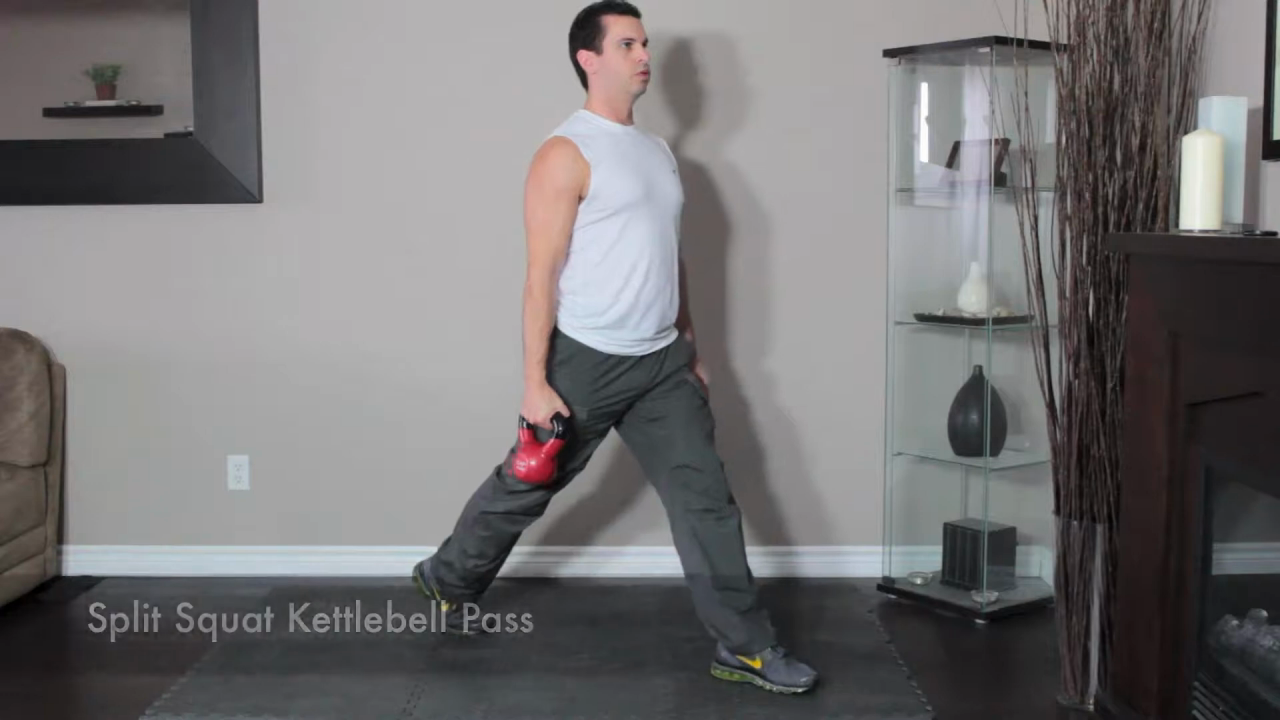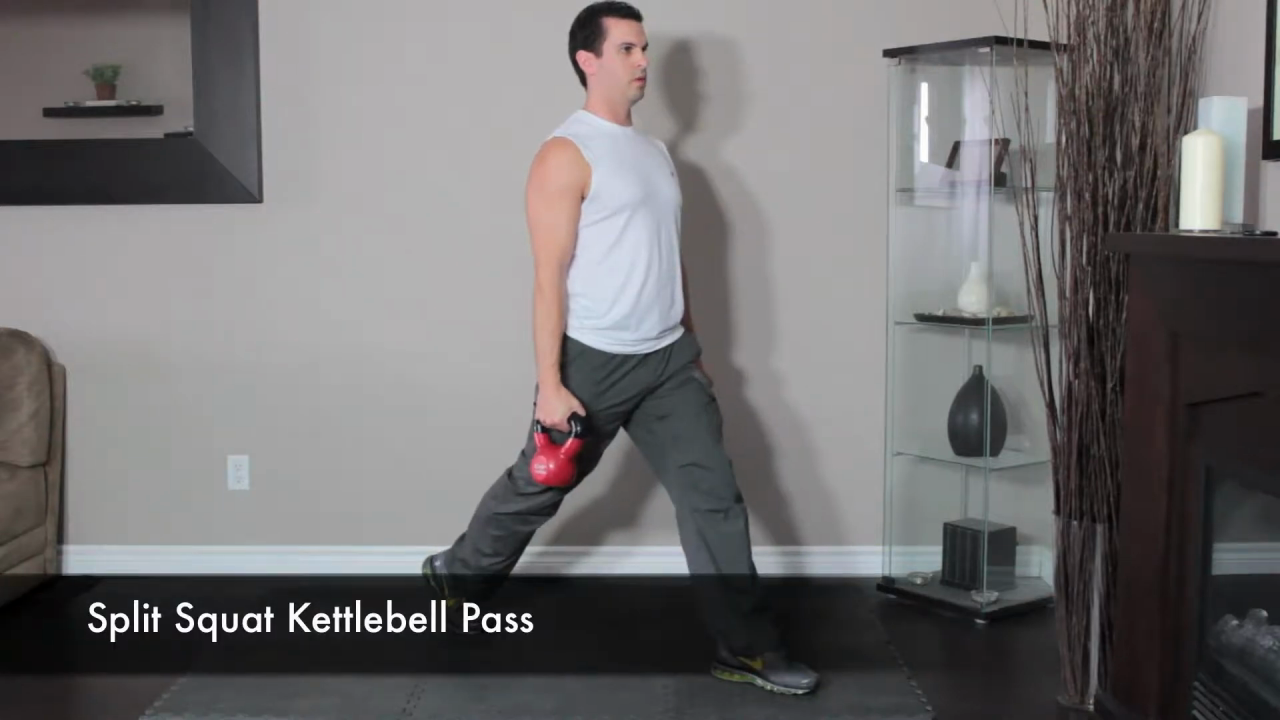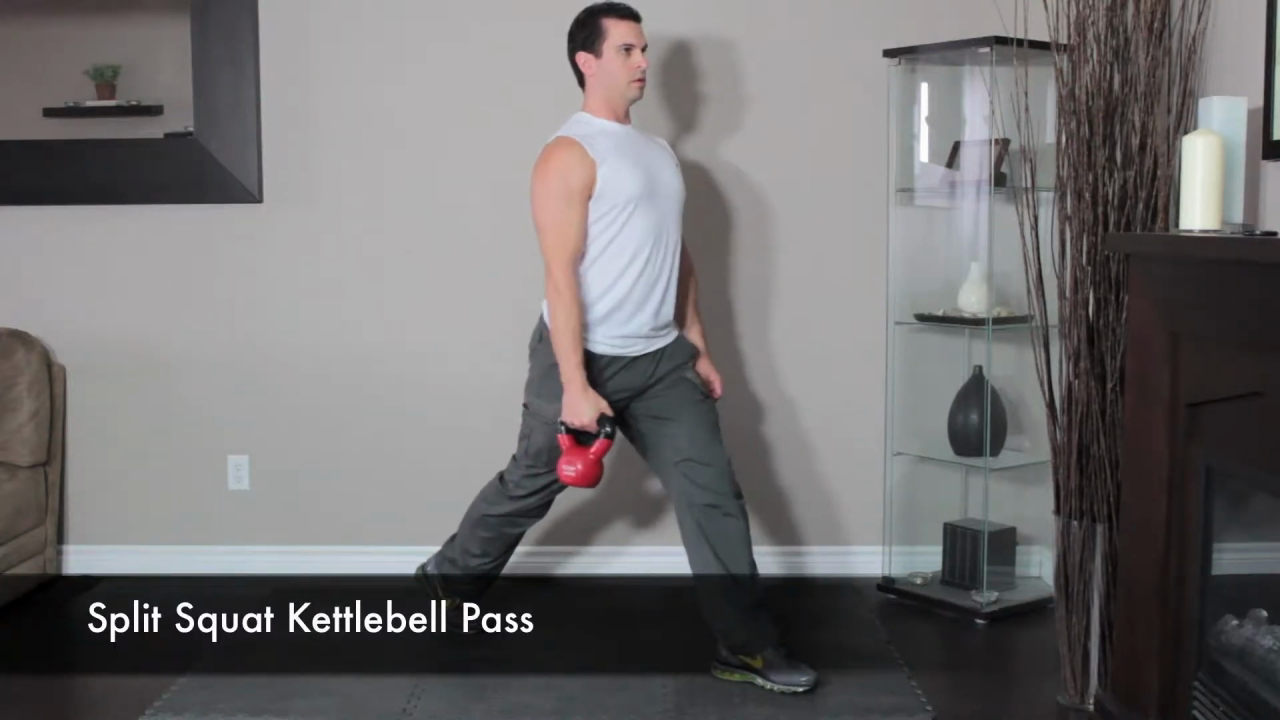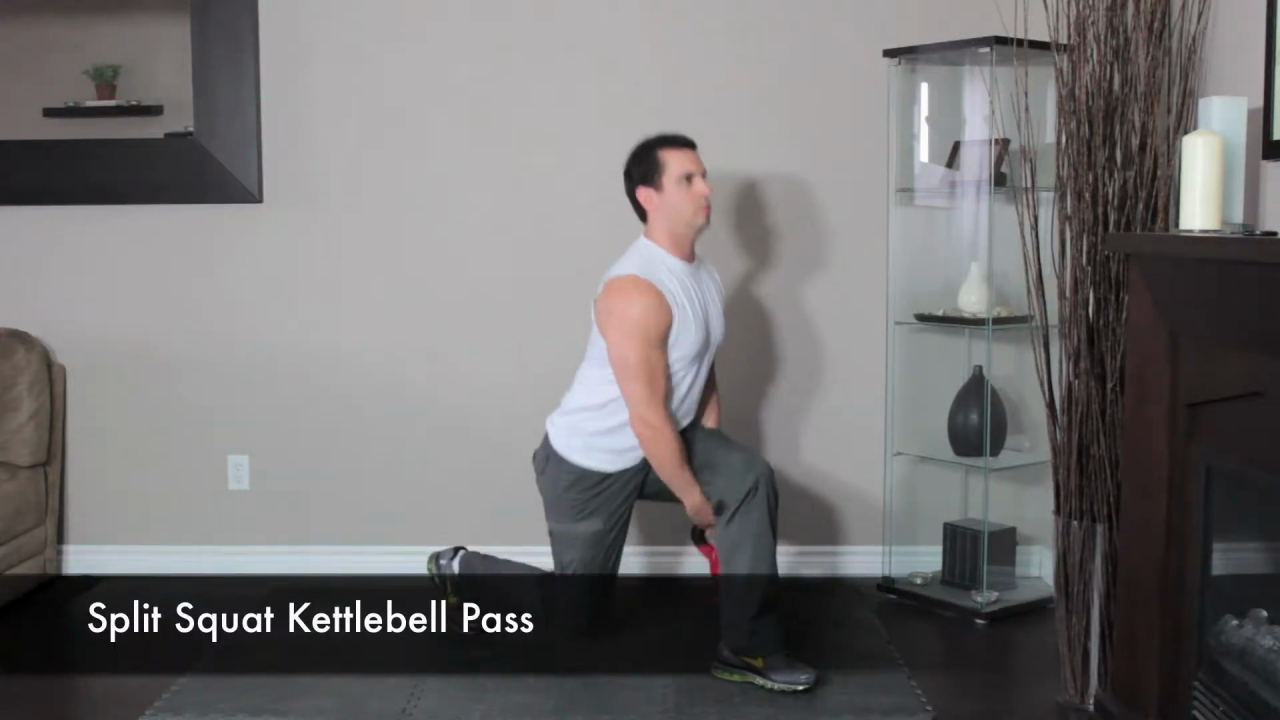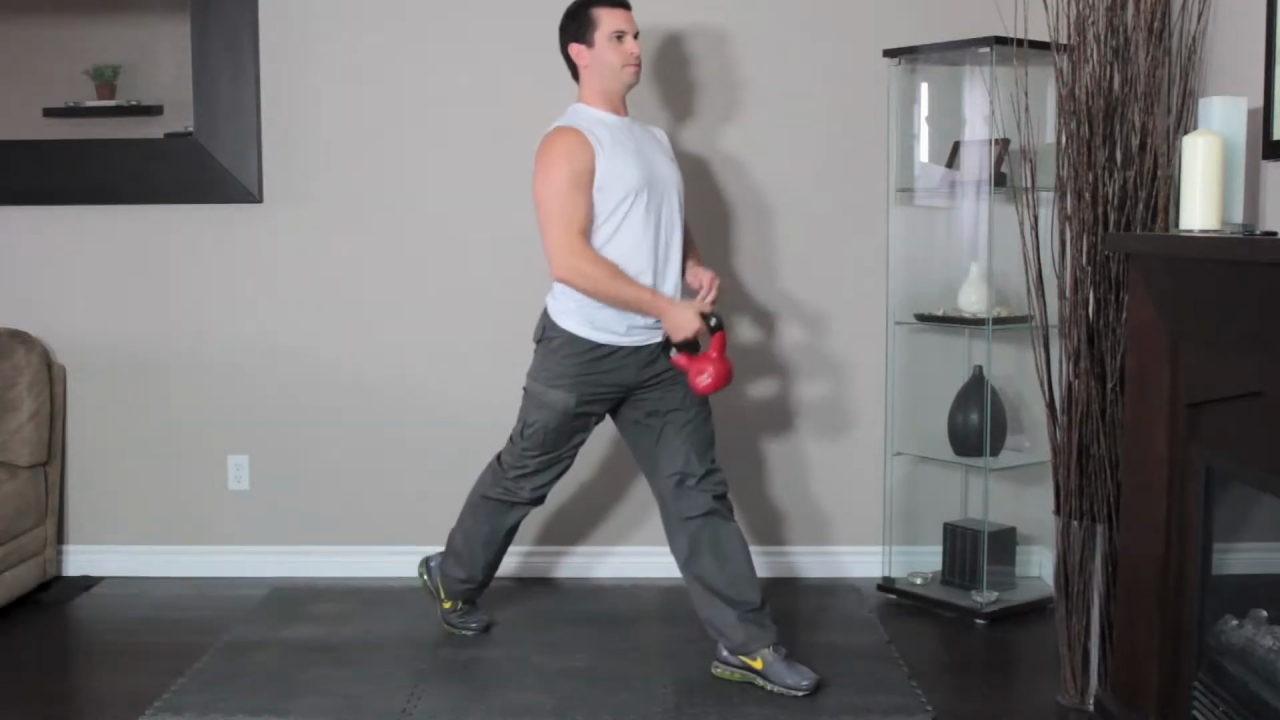
dt=1s
person 1, frame 1
left shoulder: (658, 150)
right shoulder: (566, 153)
right elbow: (542, 273)
left wrist: (690, 352)
right wrist: (535, 381)
left hip: (661, 361)
right hip: (586, 360)
left knee: (705, 495)
right knee: (526, 487)
left ankle: (745, 645)
right ankle: (448, 579)
person 1, frame 2
left shoulder: (654, 152)
right shoulder: (566, 155)
right elbow: (550, 275)
left wrist: (692, 349)
right wrist: (550, 383)
left hip: (668, 359)
right hip: (592, 361)
left knee: (713, 494)
right knee: (538, 488)
left ankle: (746, 648)
right ankle: (456, 576)
person 1, frame 3
left shoulder: (657, 150)
right shoulder: (570, 154)
right elbow: (561, 276)
left wrist: (699, 347)
right wrist: (575, 385)
left hip: (659, 357)
right hip: (584, 352)
left knee: (710, 487)
right knee: (529, 483)
left ankle: (746, 647)
right ankle: (445, 579)
person 1, frame 4
left shoulder: (705, 276)
right shoulder: (636, 292)
left elbow: (703, 377)
right elbow: (648, 417)
left wrist: (711, 464)
right wrist: (695, 497)
left hip: (660, 437)
right hip: (590, 459)
left knee: (750, 479)
left ankle: (747, 647)
right ankle: (460, 570)
person 1, frame 5
left shoulder: (655, 141)
right shoulder: (570, 142)
right elbow: (568, 259)
left wrist: (698, 274)
right wrist: (667, 307)
left hip: (656, 347)
right hip: (584, 347)
left knee: (697, 491)
right knee: (522, 477)
left ankle: (746, 645)
right ankle: (451, 578)
